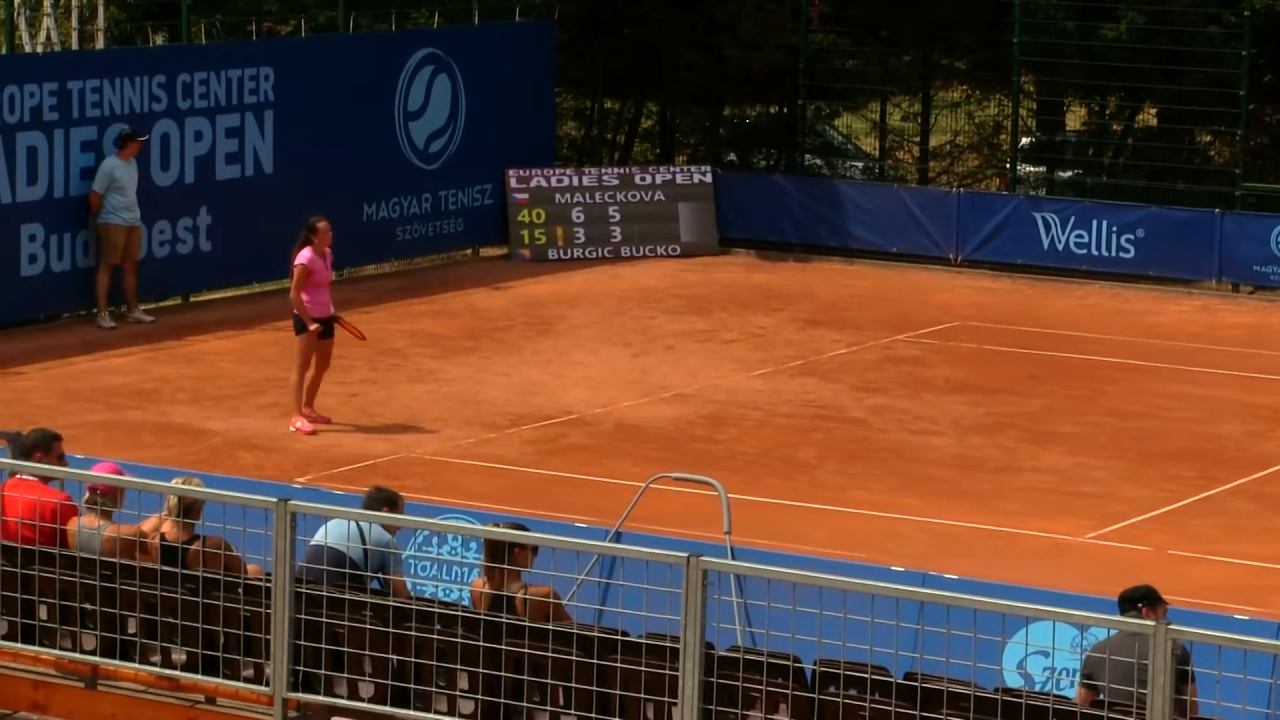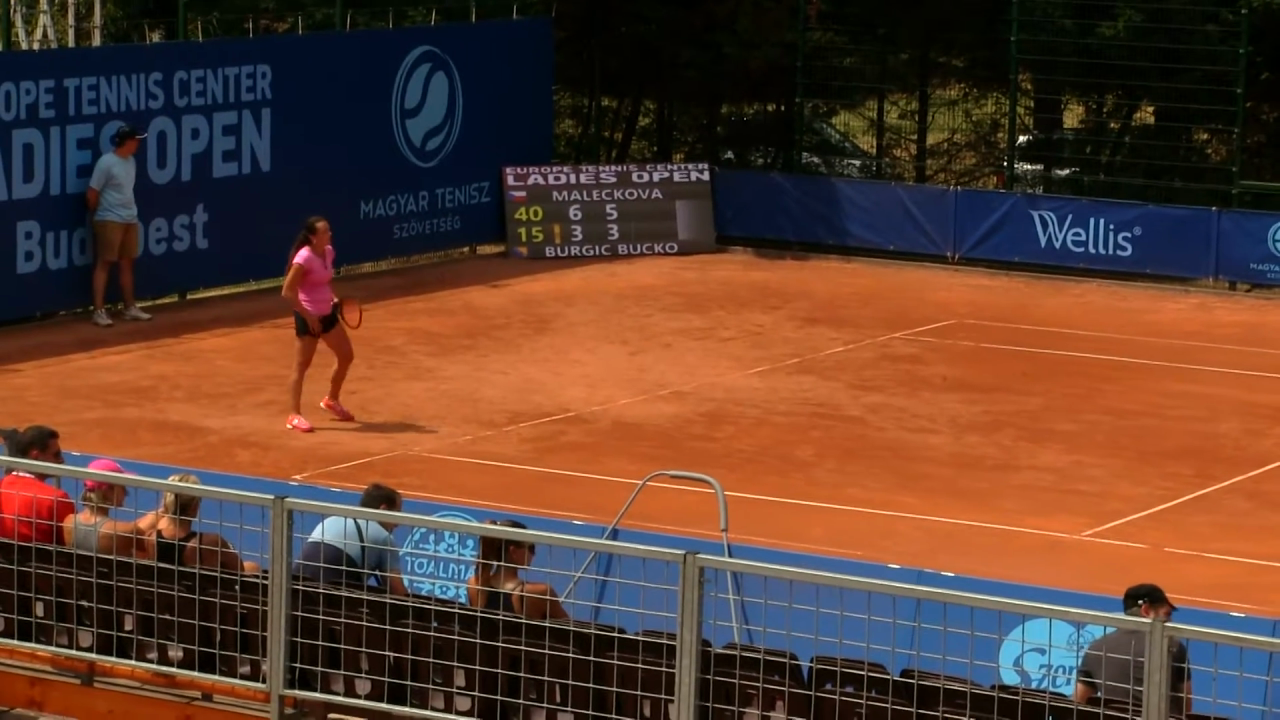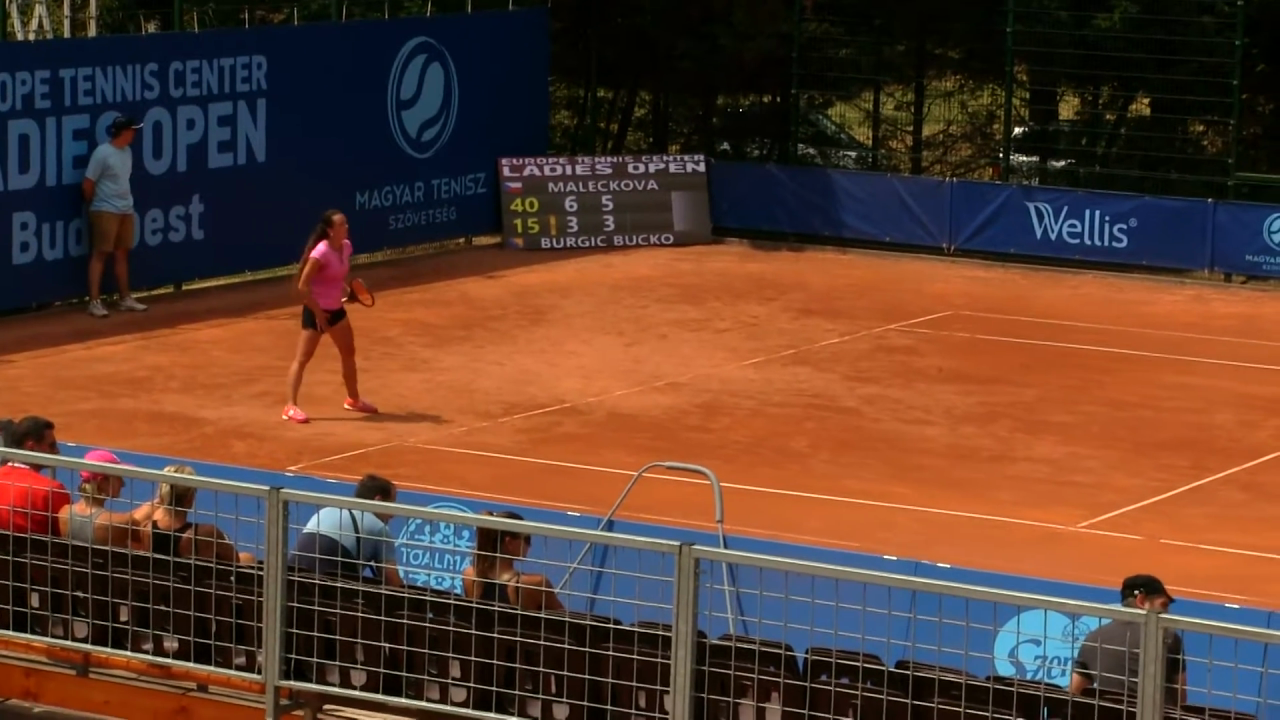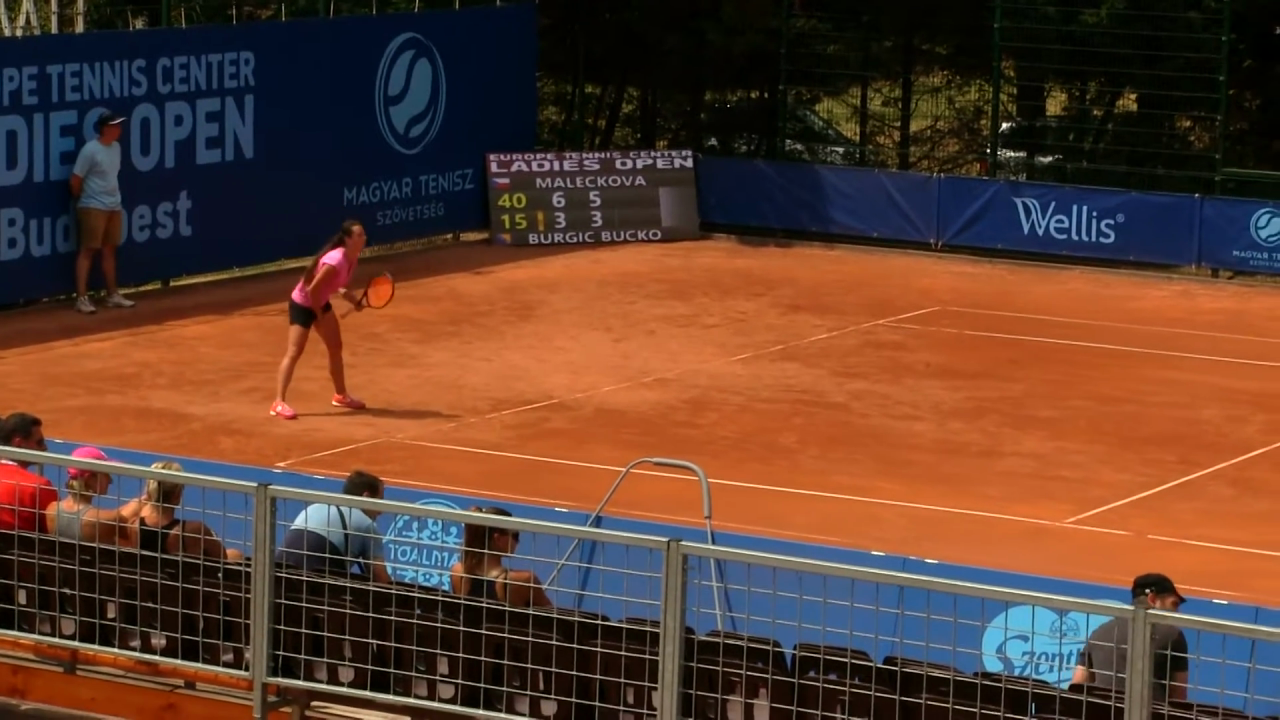
dt=0.3s
person 1, frame 1
left shoulder: (327, 254)
right shoulder: (305, 259)
right elbow: (294, 294)
left wrist: (331, 307)
right wrist: (309, 322)
left hip: (324, 318)
right hip: (307, 319)
left knee: (322, 366)
right knee: (302, 366)
left ankle: (307, 408)
right ankle: (297, 418)
person 1, frame 2
left shoulder: (329, 252)
right shoulder: (303, 258)
right elbow: (287, 292)
left wrist: (333, 299)
right wrist: (309, 317)
left hip: (327, 314)
right hip: (308, 317)
left knee: (346, 357)
right knee: (302, 365)
left ankle: (332, 400)
right ankle: (294, 416)
person 1, frame 3
left shoulder: (347, 246)
right shoulder: (321, 253)
right elbow: (303, 286)
left wrist: (350, 289)
right wrist: (318, 314)
left hip: (336, 309)
right hip: (316, 310)
left knee: (349, 353)
right knee: (303, 357)
left ankle: (353, 399)
right ankle: (290, 406)
person 1, frame 4
left shoulder: (352, 258)
right shoulder: (335, 260)
right elbow: (313, 290)
left wrist: (351, 297)
right wrist: (320, 316)
left hip: (321, 303)
right hip: (302, 304)
left knee: (336, 347)
right knee: (294, 352)
left ankle: (340, 395)
right ankle: (279, 402)
person 2, frame 1
left shoulder: (132, 164)
right shoulder: (109, 166)
right elbow: (94, 197)
left wrist: (131, 216)
right wrist: (99, 218)
left hip: (133, 222)
right hip: (112, 224)
left knee: (130, 266)
right knee: (106, 267)
left ankle: (133, 310)
right ankle: (102, 314)
person 2, frame 2
left shoulder: (130, 161)
right shoulder: (106, 162)
right elbow: (92, 194)
left wrist: (128, 212)
right wrist: (97, 215)
left hip: (130, 220)
right hip: (109, 221)
left knee: (127, 264)
right knee: (104, 264)
left ankle: (130, 308)
right ankle: (99, 311)
person 2, frame 3
left shoulder: (127, 151)
right shoulder: (102, 153)
right elbow: (87, 184)
left wrist: (125, 203)
right wrist: (94, 205)
left hip: (126, 210)
right hip: (105, 211)
left knee: (122, 254)
right knee: (100, 254)
left ankle: (125, 298)
right ankle: (94, 301)
person 2, frame 4
left shoulder: (116, 147)
right shoulder: (90, 150)
right elbow: (75, 180)
left wrist: (112, 198)
right wrist: (82, 202)
left hip: (114, 207)
right hip: (93, 208)
left knee: (109, 250)
right knee: (87, 251)
left ankle: (113, 295)
right ankle: (81, 298)
